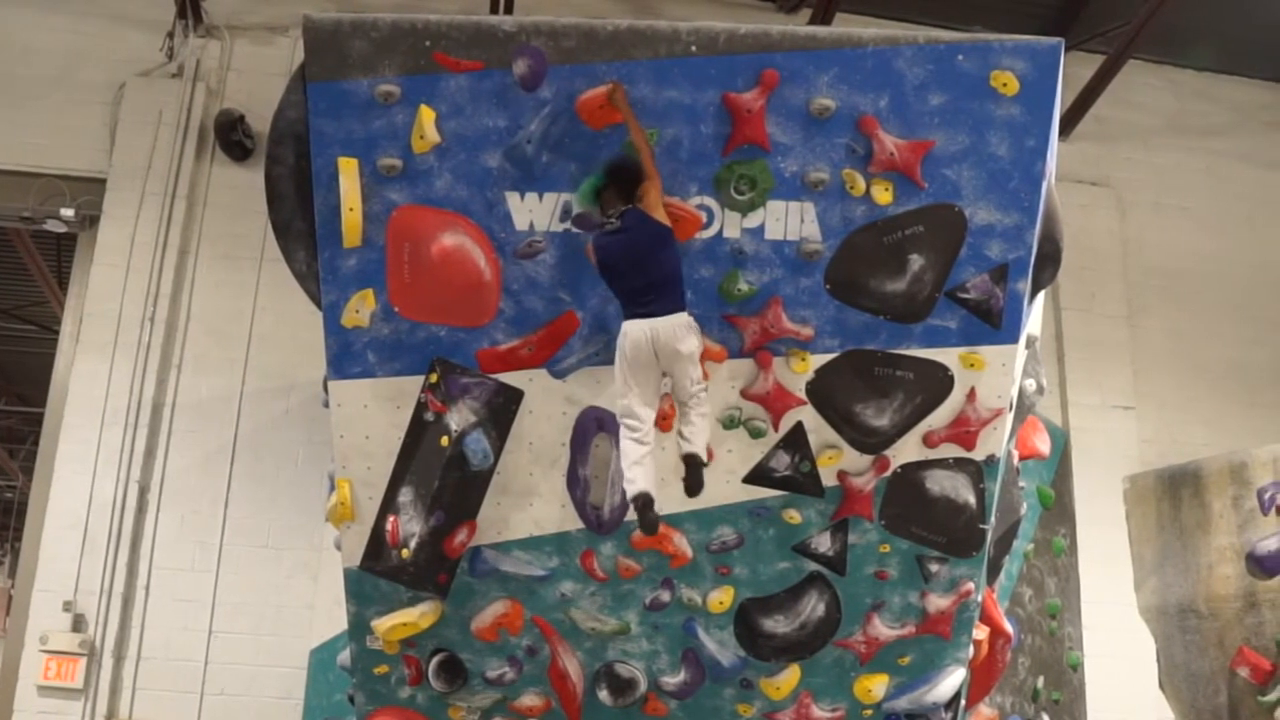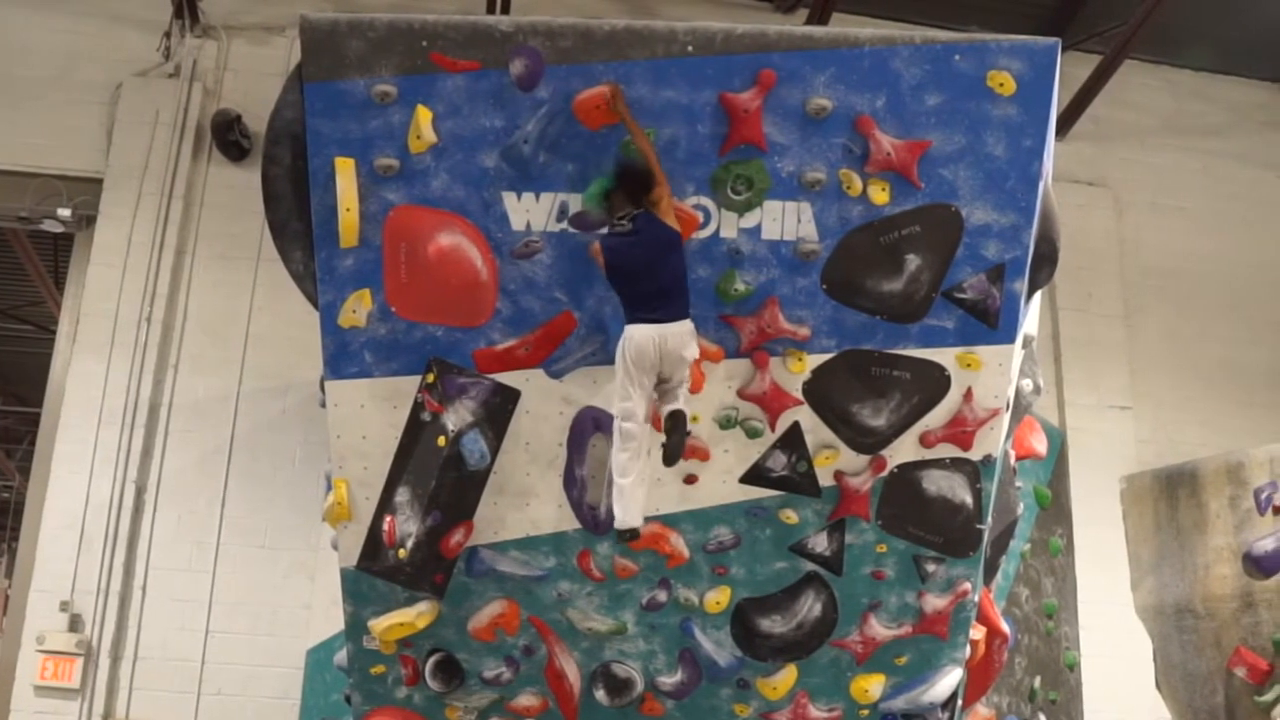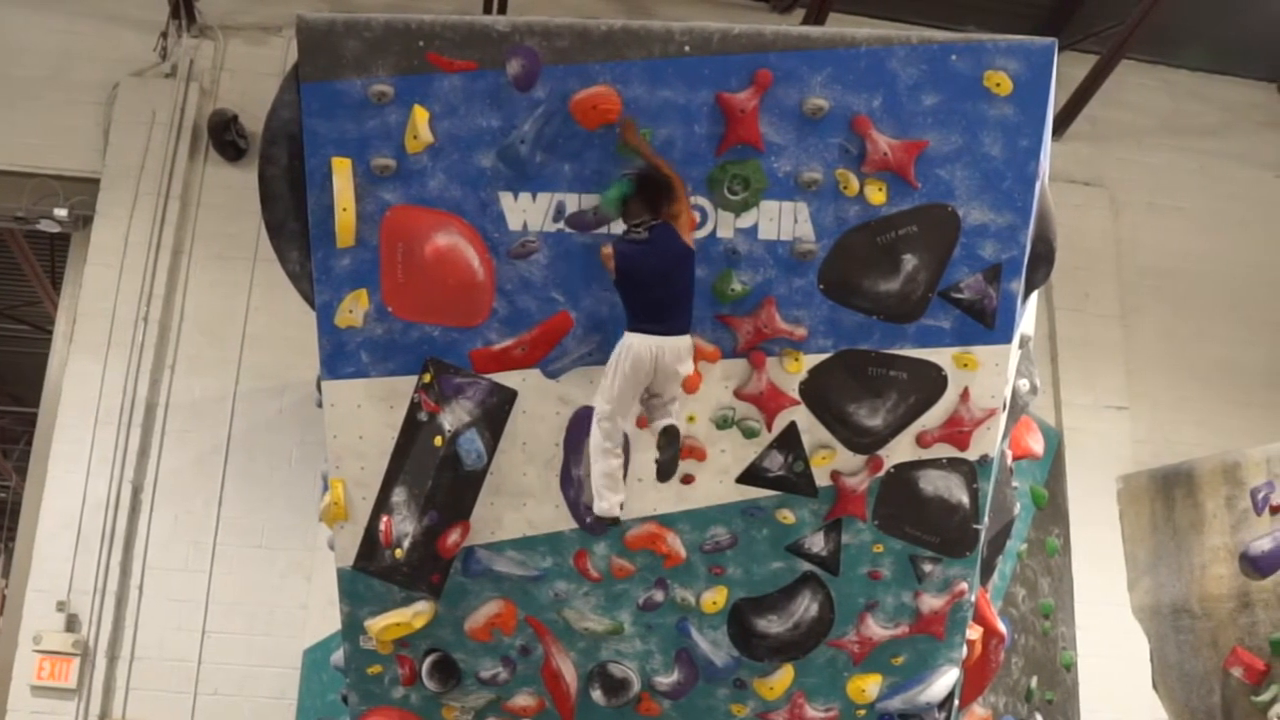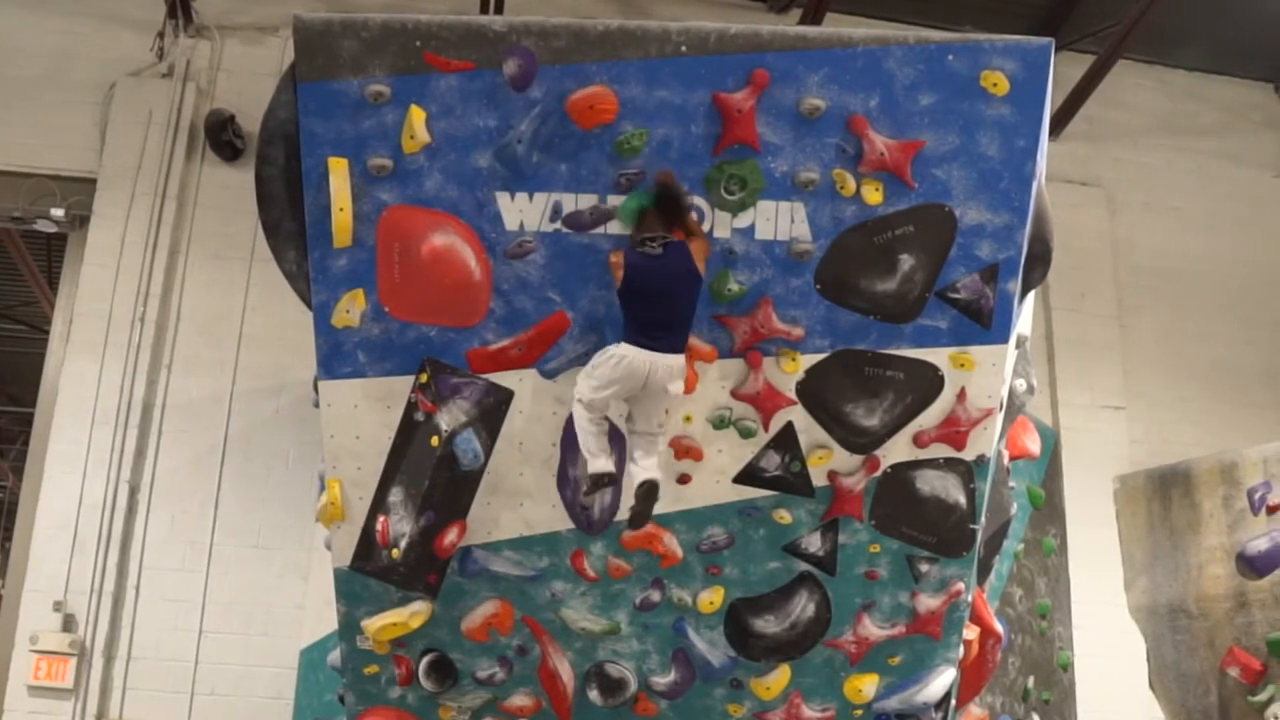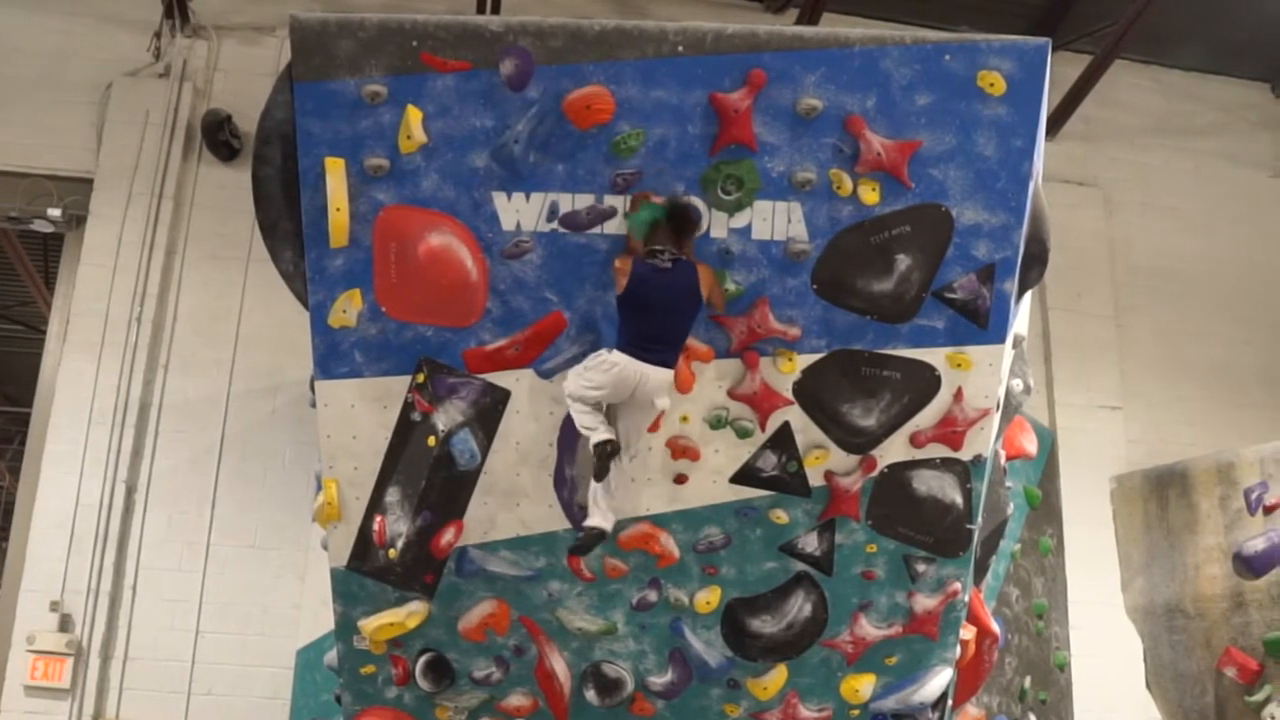
dt=0.2s
person 1, frame 1
left shoulder: (597, 244)
right shoulder: (651, 209)
right elbow: (647, 158)
right wrist: (624, 108)
left hip: (633, 333)
right hip: (675, 326)
left knee: (635, 419)
right knee: (692, 397)
left ankle: (641, 491)
right ankle: (693, 450)
person 1, frame 2
left shoulder: (601, 247)
right shoulder: (663, 217)
right elbow: (653, 162)
right wrist: (626, 115)
left hip: (638, 336)
right hip: (679, 331)
left knee: (630, 424)
right knee: (674, 388)
left ankle: (628, 520)
right ankle: (675, 416)
person 1, frame 3
left shoulder: (612, 252)
right shoulder: (679, 231)
right elbow: (678, 186)
right wrist: (638, 144)
left hip: (637, 345)
right hip: (677, 345)
left knee: (608, 422)
right knee: (663, 402)
left ankle: (607, 509)
right ankle: (667, 431)
person 1, frame 4
left shoulder: (622, 261)
right shoulder: (693, 253)
right elbow: (698, 234)
right wrist: (676, 198)
left hip: (630, 357)
right hip: (671, 363)
left knee: (585, 398)
right knee: (646, 433)
left ankle: (600, 467)
right ankle: (646, 481)
person 1, frame 5
left shoulder: (626, 268)
right shoulder: (701, 276)
left elbow: (633, 249)
right elbow: (719, 306)
left wrist: (637, 213)
left hip: (621, 366)
right hip: (660, 377)
left knee: (575, 388)
right knee: (625, 449)
left ankle: (602, 439)
right ankle: (599, 522)
